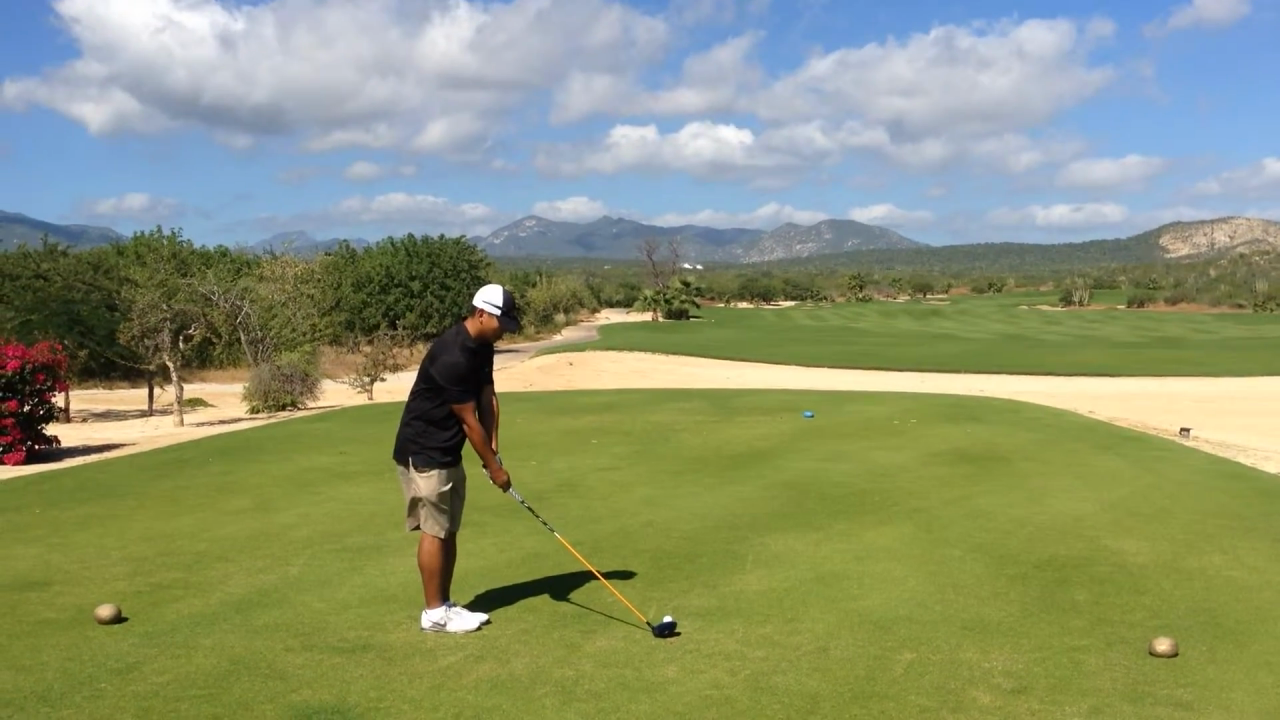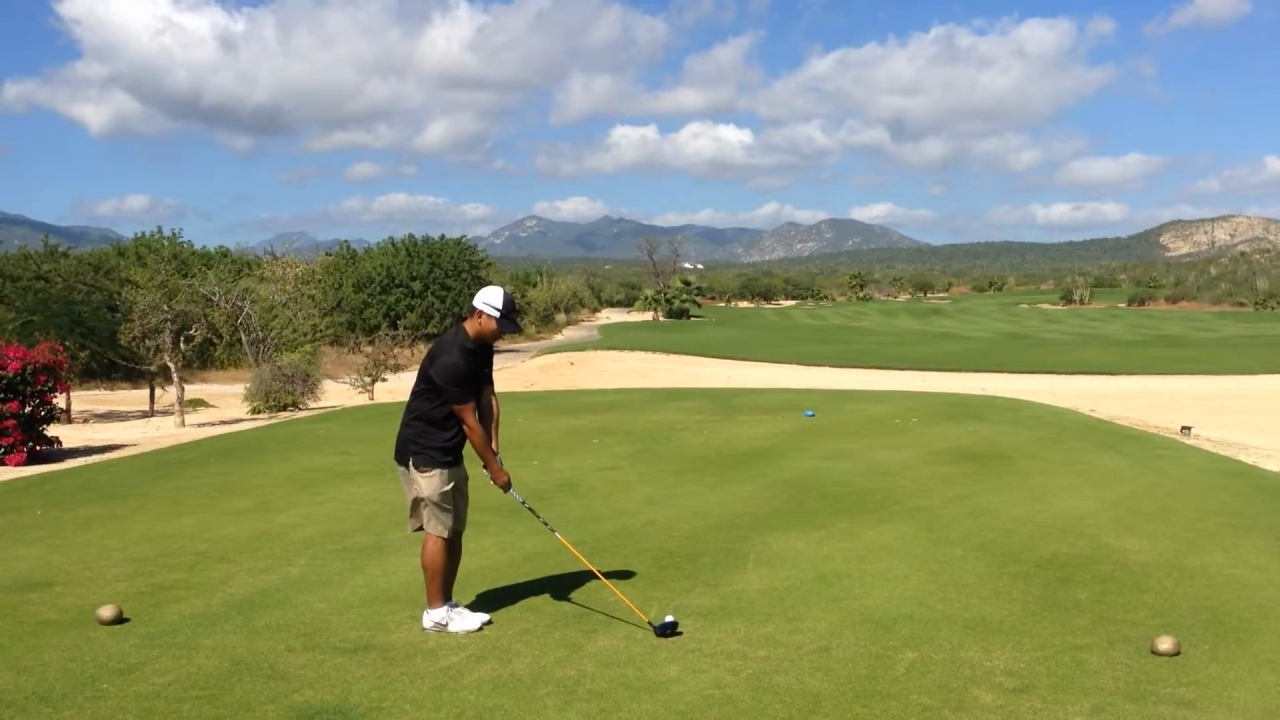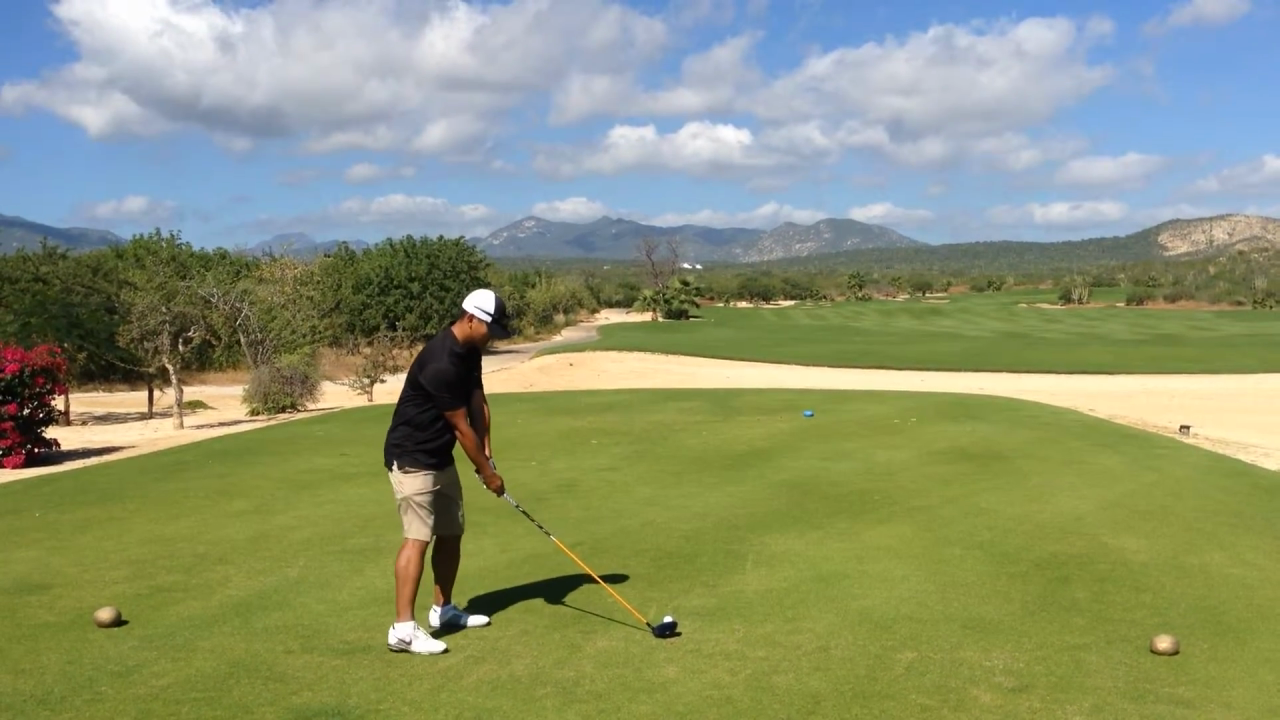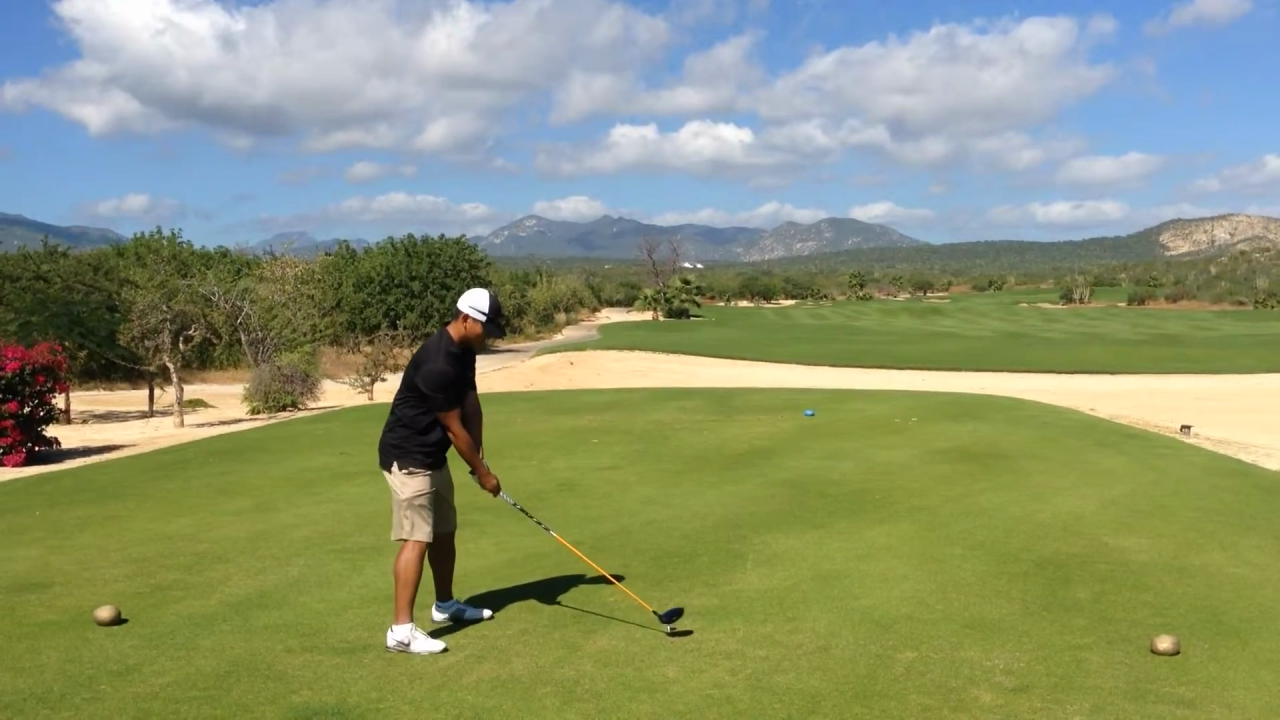
dt=0.5s
person 1, frame 1
left shoulder: (482, 347)
right shoulder: (453, 356)
left elbow: (488, 399)
right elbow: (468, 420)
left wrist: (494, 453)
right wrist: (494, 467)
left hip: (447, 452)
right hip: (423, 453)
left knee: (448, 531)
right knee: (433, 531)
left ankle: (445, 604)
right ankle: (433, 613)
person 1, frame 2
left shoulder: (482, 347)
right shoulder: (451, 357)
left elbow: (488, 399)
right elbow: (469, 421)
left wrist: (494, 452)
right wrist: (494, 467)
left hip: (448, 453)
right hip: (424, 453)
left knee: (454, 530)
right knee: (438, 532)
left ankle: (447, 604)
right ankle: (435, 613)
person 1, frame 3
left shoulder: (469, 351)
right shoulder: (440, 362)
left elbow: (478, 402)
right elbow: (461, 425)
left wrist: (487, 455)
right wrist: (487, 472)
left hip: (439, 456)
right hip: (411, 458)
left knee: (451, 533)
right knee: (417, 538)
left ankle: (443, 609)
right ankle: (403, 628)
person 1, frame 4
left shoulder: (464, 351)
right shoulder: (436, 363)
left elbow: (471, 405)
right elbow: (454, 428)
left wrist: (480, 457)
right wrist: (481, 472)
left hip: (431, 456)
right hip: (407, 458)
left knee: (444, 533)
right knee: (416, 539)
left ankle: (445, 605)
right ankle: (401, 629)
